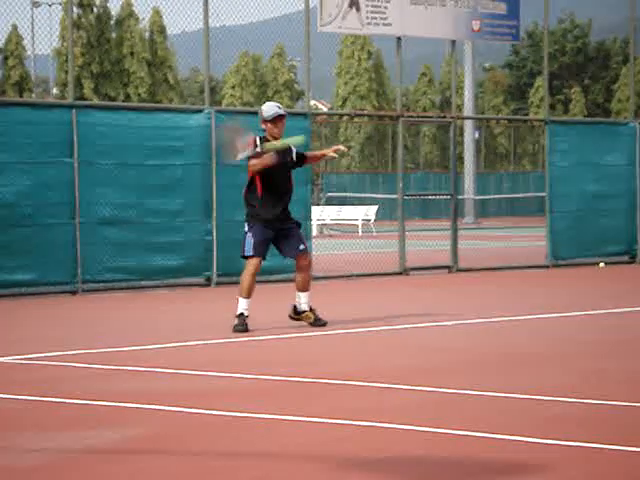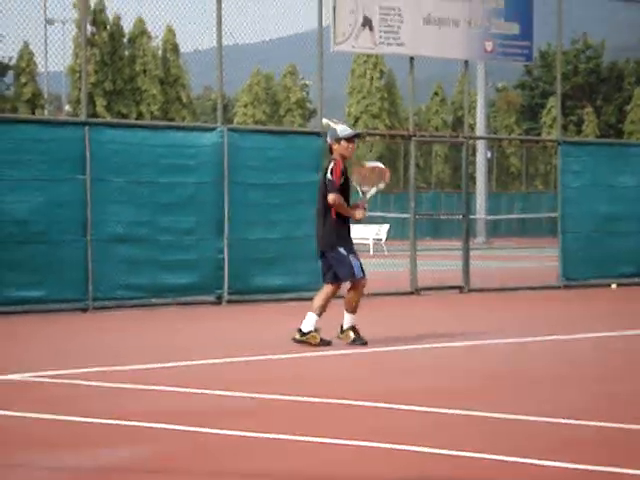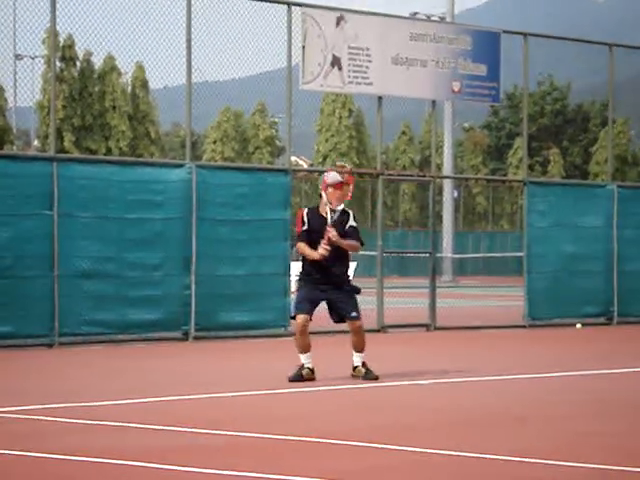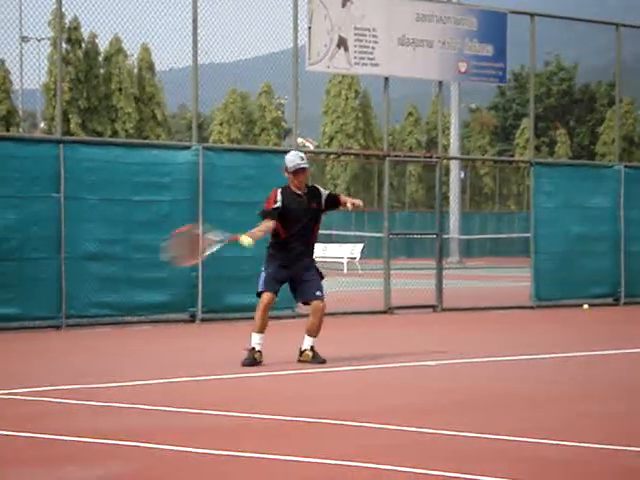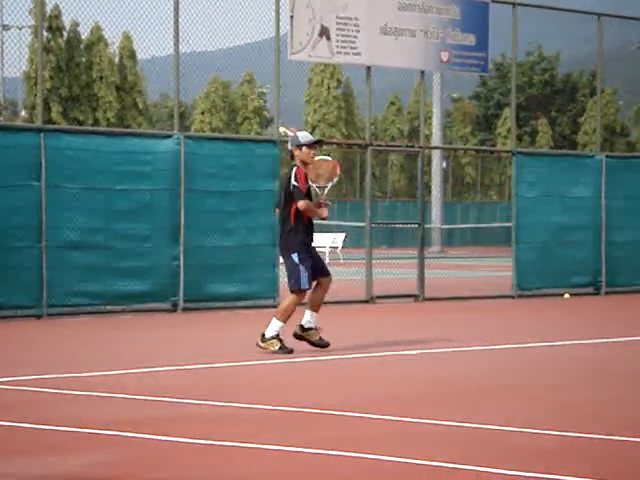
dt=1s
person 1, frame 1
left shoulder: (287, 150)
right shoulder: (255, 143)
left elbow: (304, 159)
right elbow: (248, 168)
left wrist: (325, 152)
right wrist: (262, 160)
left hip: (283, 218)
right hip: (258, 218)
left knee: (304, 260)
right knee: (253, 263)
left ankle: (301, 308)
right ankle: (241, 314)
person 1, frame 2
left shoulder: (330, 168)
right shoulder: (336, 166)
right elbow: (333, 198)
left wrist: (352, 208)
right wrist: (353, 213)
left hip: (327, 237)
right hip: (336, 237)
left knee: (332, 284)
right knee: (358, 281)
left ankle: (306, 330)
right ankle: (348, 328)
person 1, frame 3
left shoulder: (347, 216)
right shoulder: (307, 215)
left elbow: (357, 245)
right elbow: (300, 245)
left wrist: (338, 241)
right wrist: (315, 253)
left hip: (339, 282)
right hip: (311, 281)
left knee: (356, 324)
right knee: (300, 322)
left ankle: (359, 366)
right ankle: (306, 367)
person 1, frame 4
left shoulder: (318, 193)
right shoulder: (279, 196)
left elbow: (340, 200)
right elbow: (268, 222)
left wrist: (350, 201)
right wrist: (252, 233)
left hip: (305, 262)
right hip: (278, 260)
left knee: (318, 306)
right knee: (265, 300)
left ankle: (306, 349)
right ankle: (255, 349)
person 1, frame 5
left shoulder: (289, 175)
right shoulder: (298, 172)
left elbow: (282, 211)
right elbow: (302, 204)
left wrist: (315, 208)
right wrist: (320, 212)
left hip: (300, 242)
right hip: (295, 243)
left knee: (324, 279)
right knee: (299, 291)
left ankle: (307, 327)
right ankle: (269, 336)
